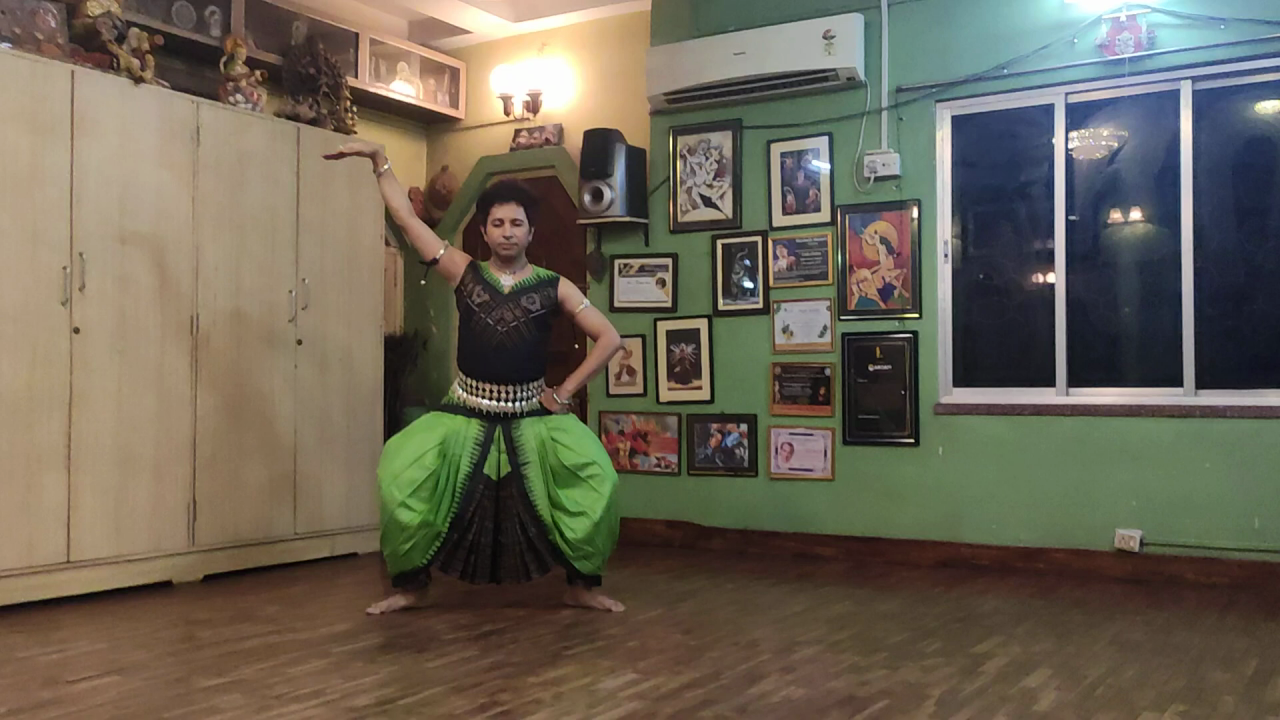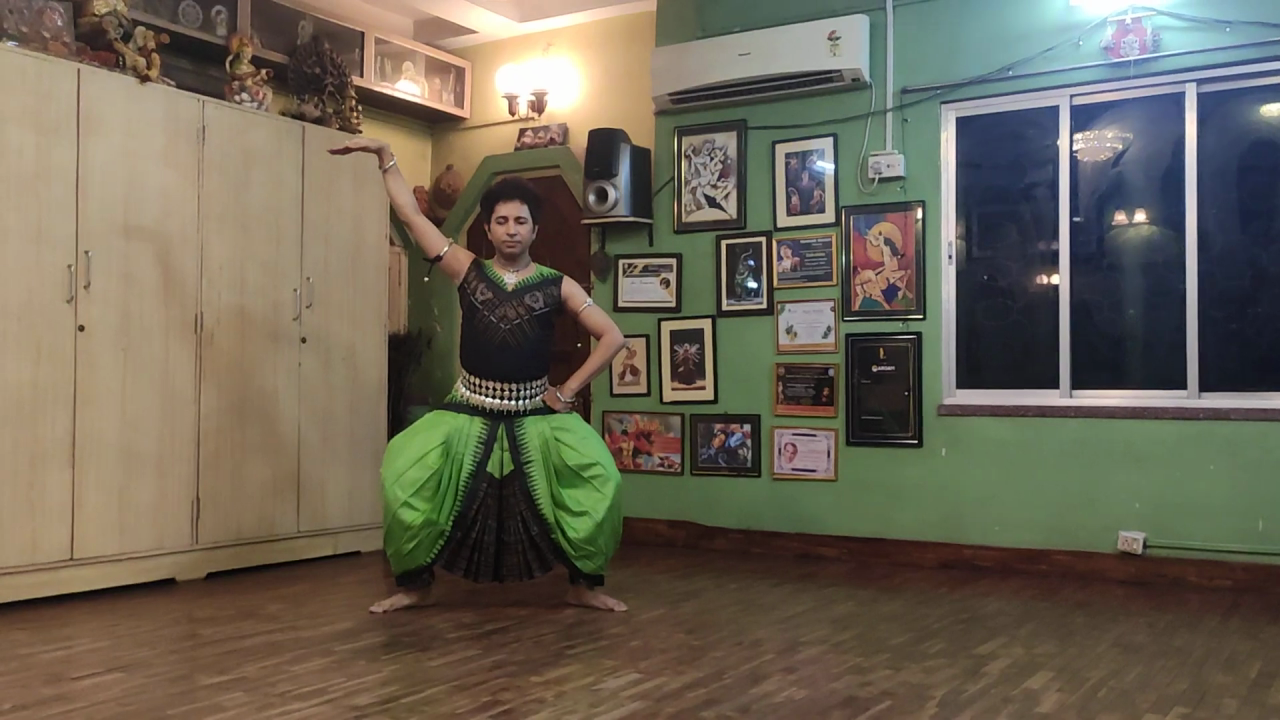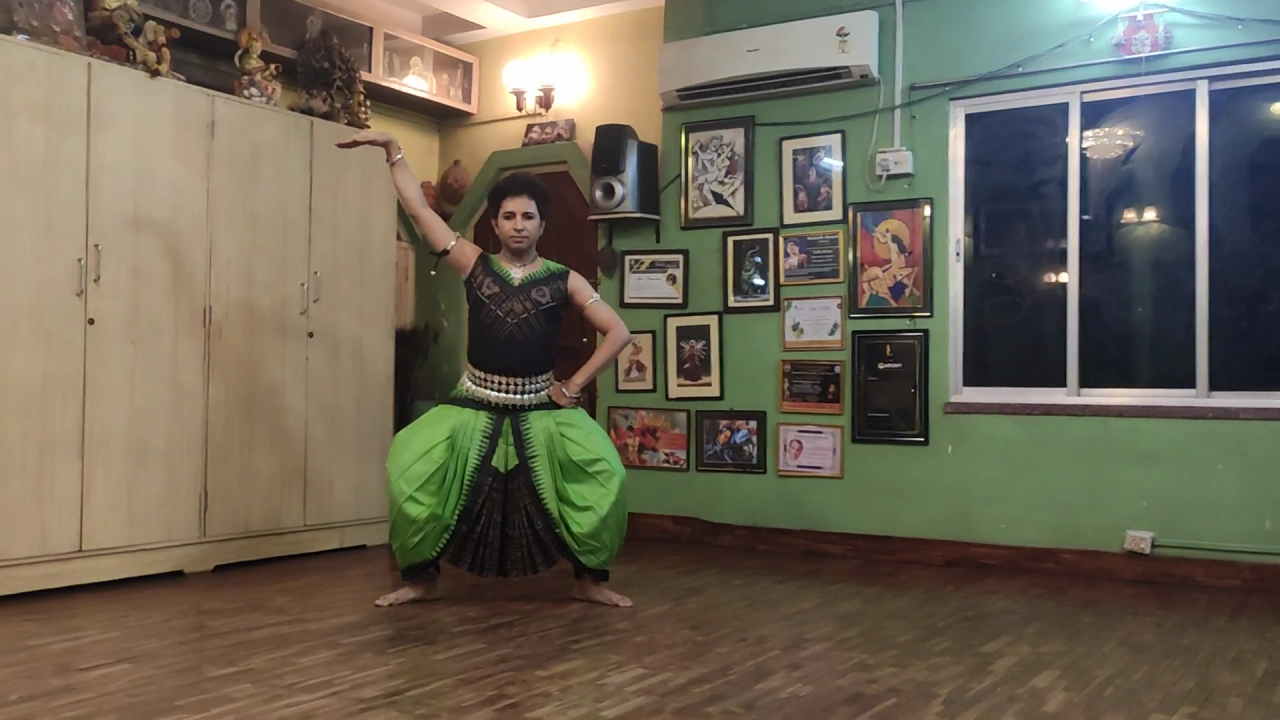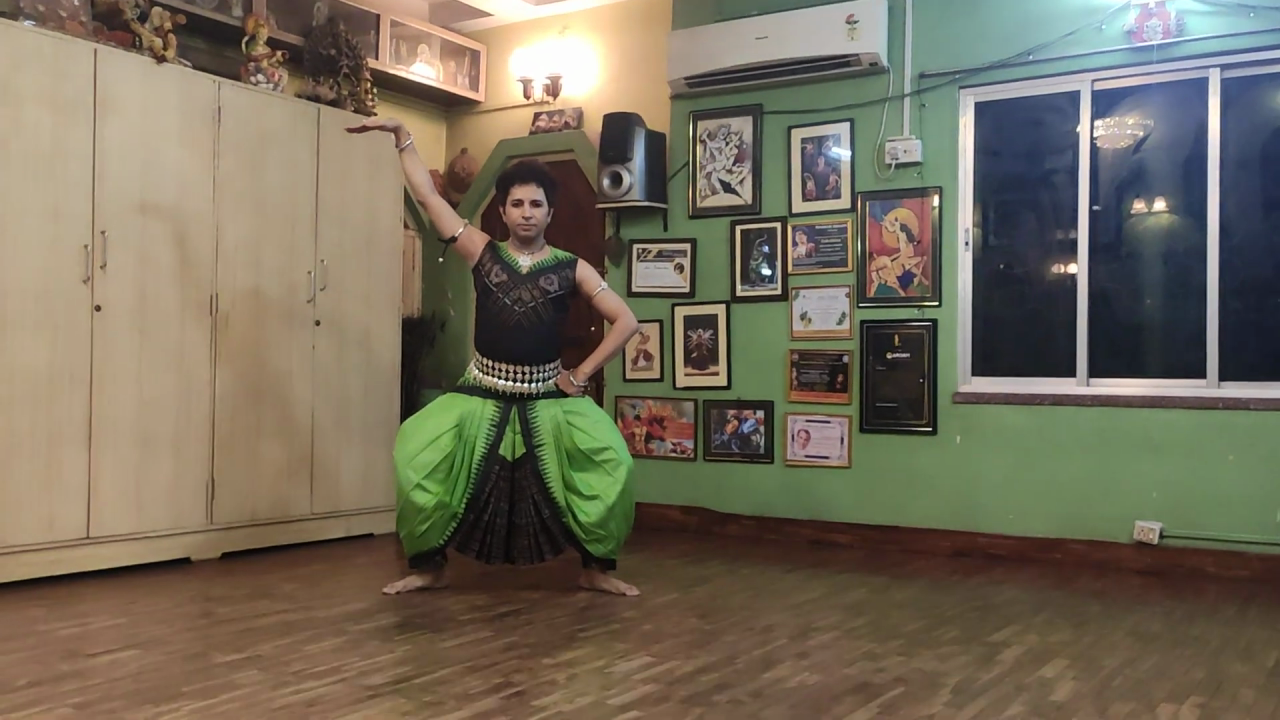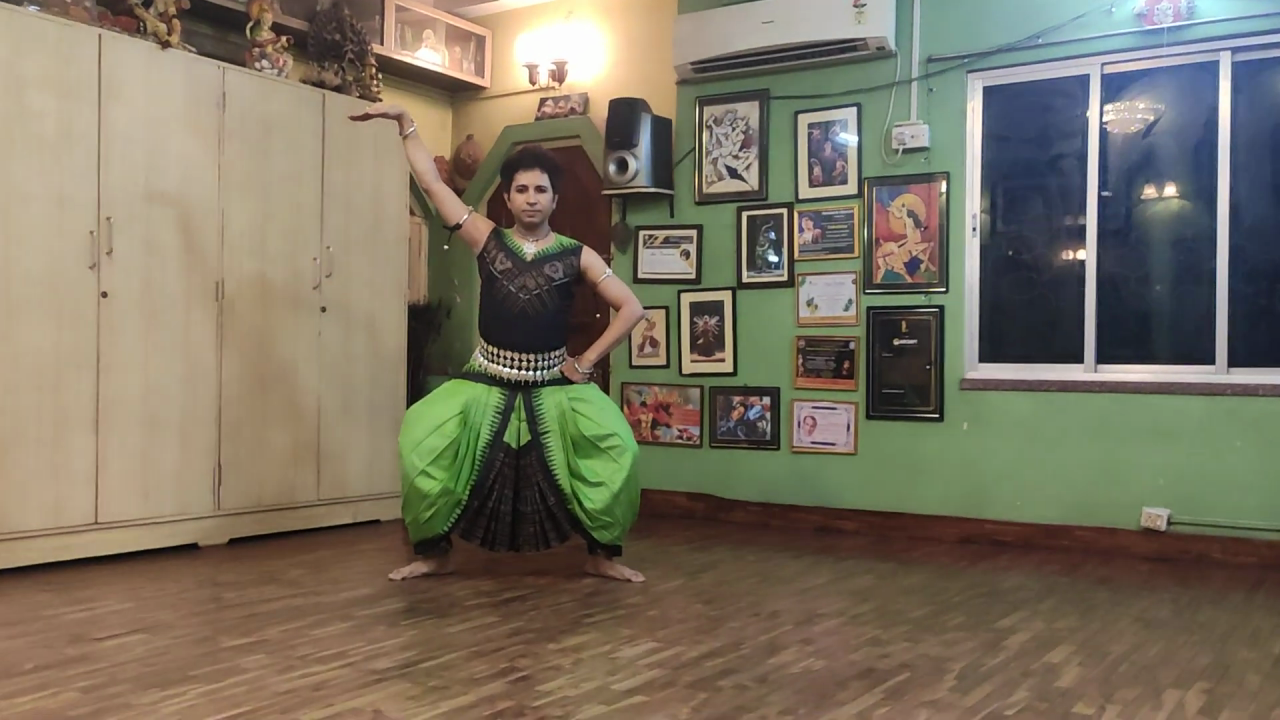
dt=0.5s
person 1, frame 1
left shoulder: (554, 287)
right shoulder: (464, 274)
left elbow: (609, 338)
right elbow: (406, 218)
left wrist: (565, 391)
right wrist: (378, 158)
left hip: (533, 416)
right hip: (466, 414)
left knee: (596, 477)
right knee: (400, 472)
left ankle: (582, 584)
right ankle: (411, 584)
person 1, frame 2
left shoulder: (558, 286)
right shoulder: (468, 271)
left elbow: (613, 337)
right elbow: (411, 215)
left wrist: (569, 390)
right wrist: (384, 154)
left hip: (535, 413)
right hip: (469, 411)
left knee: (599, 476)
right knee: (404, 471)
left ankle: (585, 584)
right ankle: (415, 582)
person 1, frame 3
left shoulder: (564, 281)
right shoulder: (474, 266)
left elbow: (618, 333)
right elbow: (419, 209)
left wrist: (574, 385)
right wrist: (392, 149)
left hip: (541, 407)
right hip: (475, 405)
left knee: (605, 472)
right knee: (408, 465)
left ankle: (590, 579)
right ankle: (421, 577)
person 1, frame 4
left shoulder: (571, 269)
right shoulder: (482, 253)
left elbow: (625, 321)
right elbow: (427, 196)
left wrist: (582, 373)
right wrist: (401, 134)
left hip: (548, 397)
right hip: (482, 394)
left knee: (612, 461)
right knee: (416, 454)
left ankle: (596, 567)
right ankle: (429, 565)
person 1, frame 5
left shoulder: (577, 256)
right shoulder: (487, 240)
left elbow: (631, 309)
right elbow: (432, 183)
left wrist: (586, 362)
right wrist: (405, 121)
left hip: (553, 383)
right hip: (487, 381)
left knee: (617, 447)
right knee: (421, 439)
left ankle: (602, 554)
right ankle: (434, 551)
